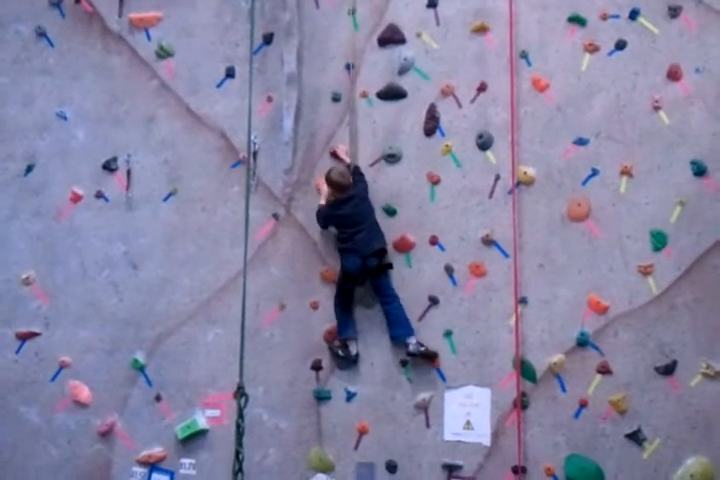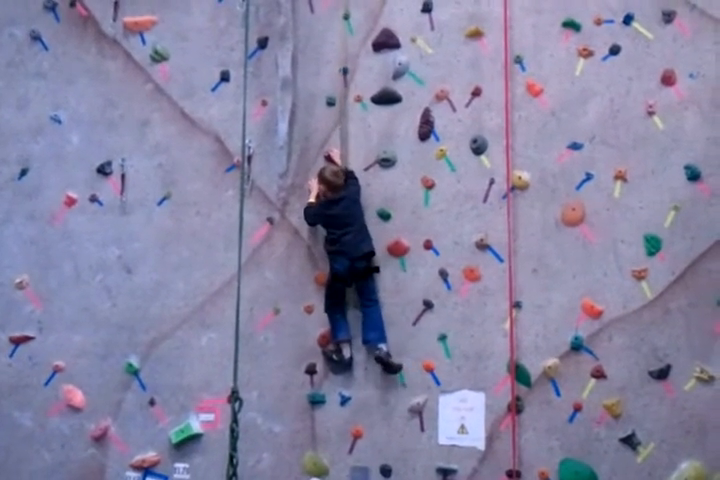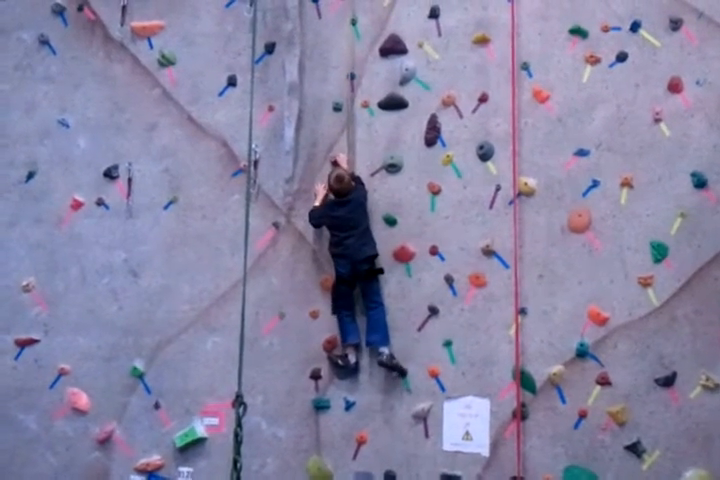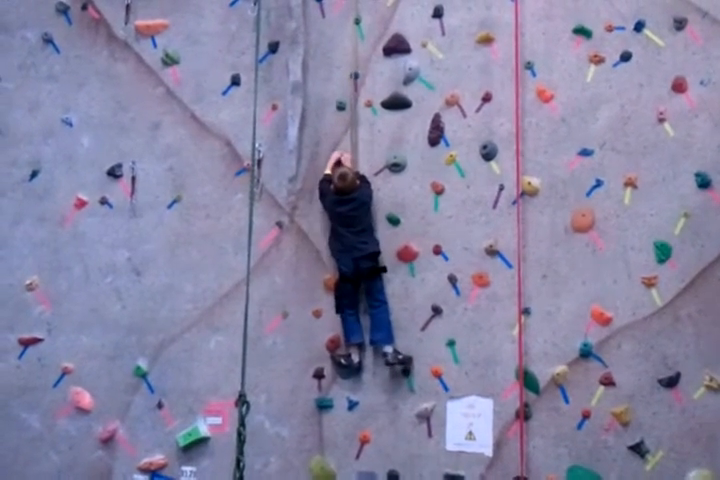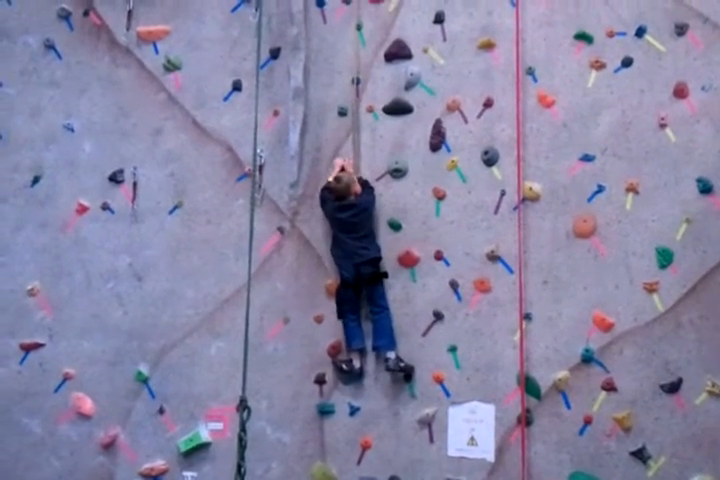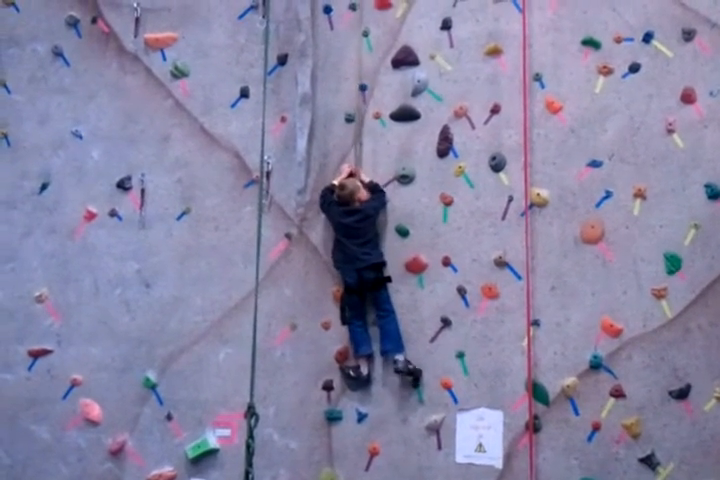
dt=0.5s
person 1, frame 1
left shoulder: (331, 208)
right shoulder: (361, 192)
left elbow: (322, 221)
right elbow: (359, 174)
left wrist: (323, 197)
right wrist: (345, 159)
left hip: (351, 259)
right hip: (375, 255)
left knee: (342, 302)
right knee: (389, 299)
left ankle: (349, 347)
right ankle: (411, 343)
person 1, frame 2
left shoulder: (322, 207)
right shoulder: (352, 194)
left elbow: (309, 217)
right elbow: (351, 177)
left wrist: (312, 195)
right wrist: (338, 162)
left hip: (339, 261)
right hip: (362, 257)
left knee: (335, 306)
right knee: (370, 303)
left ankle: (344, 351)
right ankle: (380, 348)
person 1, frame 3
left shoulder: (328, 208)
right shoulder: (360, 197)
left elbow: (314, 219)
right elbow: (358, 182)
left wrist: (319, 197)
right wrist: (346, 168)
left hip: (343, 264)
right hip: (365, 260)
left knee: (345, 310)
right knee: (374, 305)
left ankle: (351, 356)
right ankle: (384, 352)
person 1, frame 4
left shoulder: (331, 201)
right shoulder: (364, 196)
left elbow: (323, 185)
right elbow: (364, 181)
left wrist: (331, 163)
right wrist: (349, 166)
left hip: (345, 263)
right hip: (368, 258)
left knee: (348, 309)
right knee: (378, 303)
left ankle: (354, 355)
right ankle: (388, 350)
person 1, frame 5
left shoulder: (331, 208)
right shoulder: (365, 203)
left elbow: (325, 192)
right elbow: (368, 188)
left wrist: (336, 171)
right wrist: (351, 172)
left hip: (347, 268)
right hip: (369, 264)
left knee: (350, 315)
right knee: (380, 309)
left ankle: (355, 361)
right ankle: (390, 357)
person 1, frame 6
left shoulder: (335, 212)
right shoulder: (369, 209)
left elbow: (325, 195)
right elbow: (380, 193)
left wrist: (342, 176)
right wrist: (361, 177)
left hip: (350, 274)
right hip: (372, 270)
left knee: (356, 320)
right knee: (386, 313)
left ankle: (363, 367)
right ankle: (399, 360)
